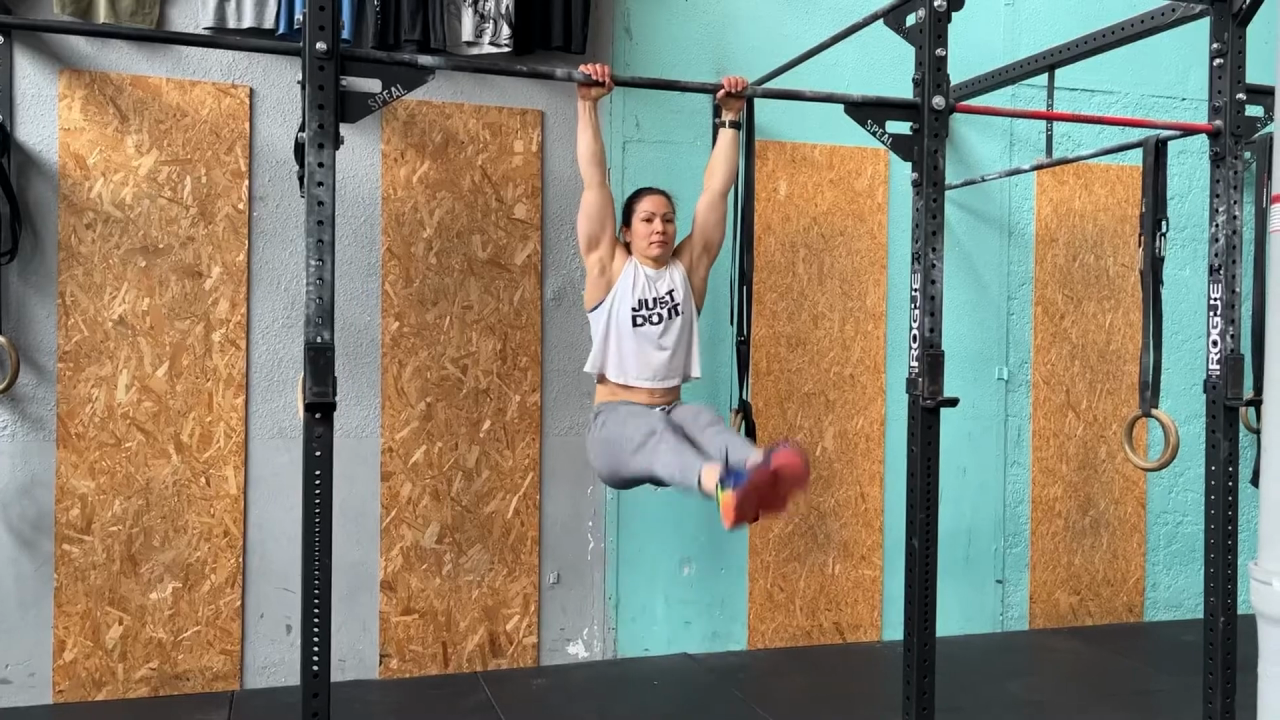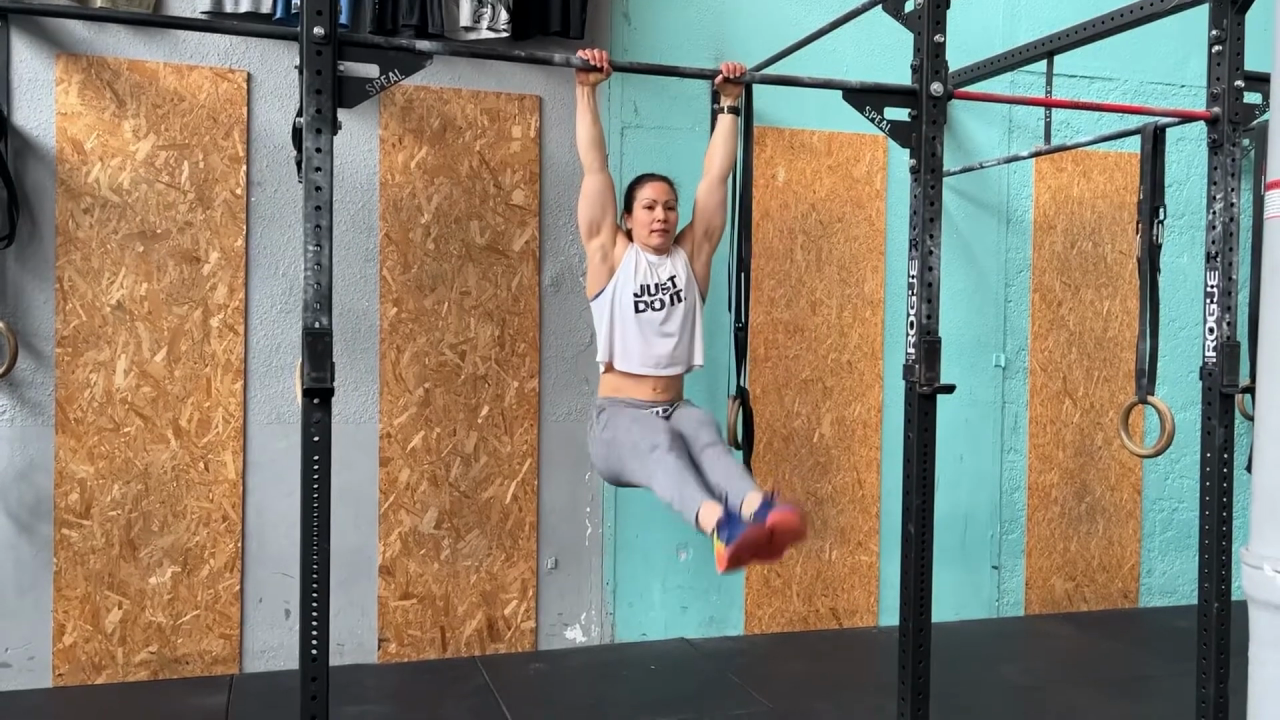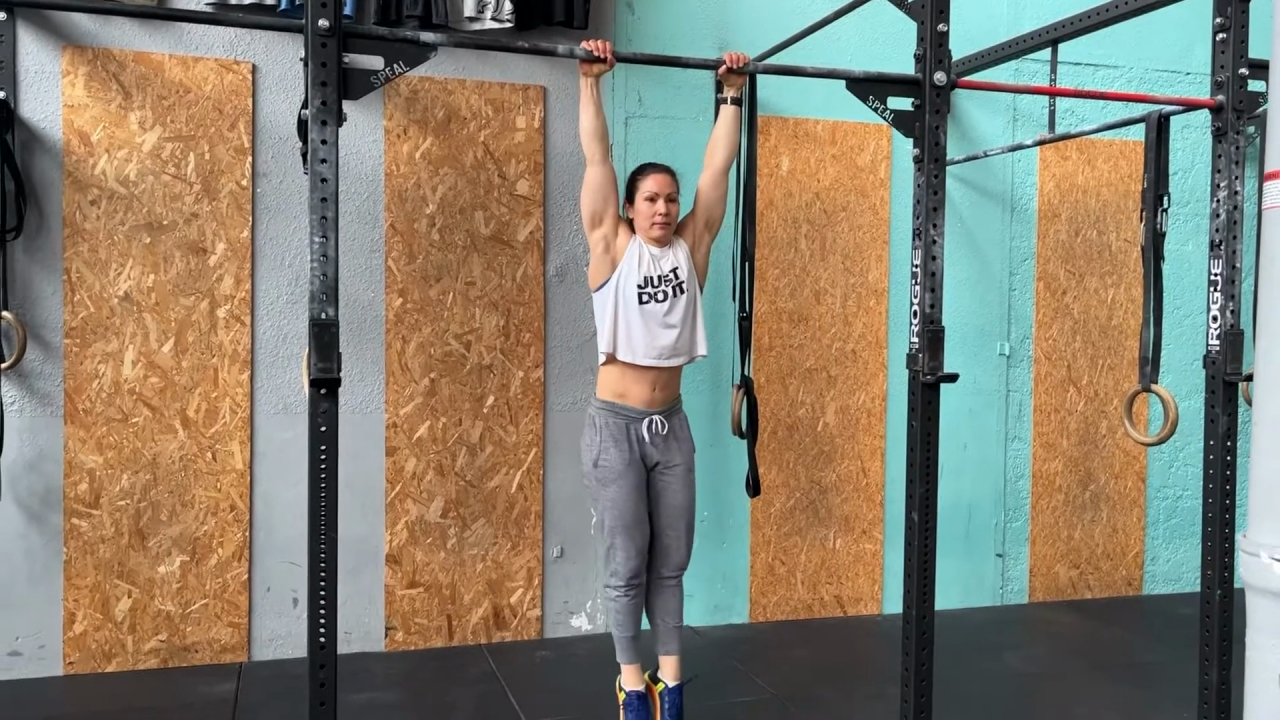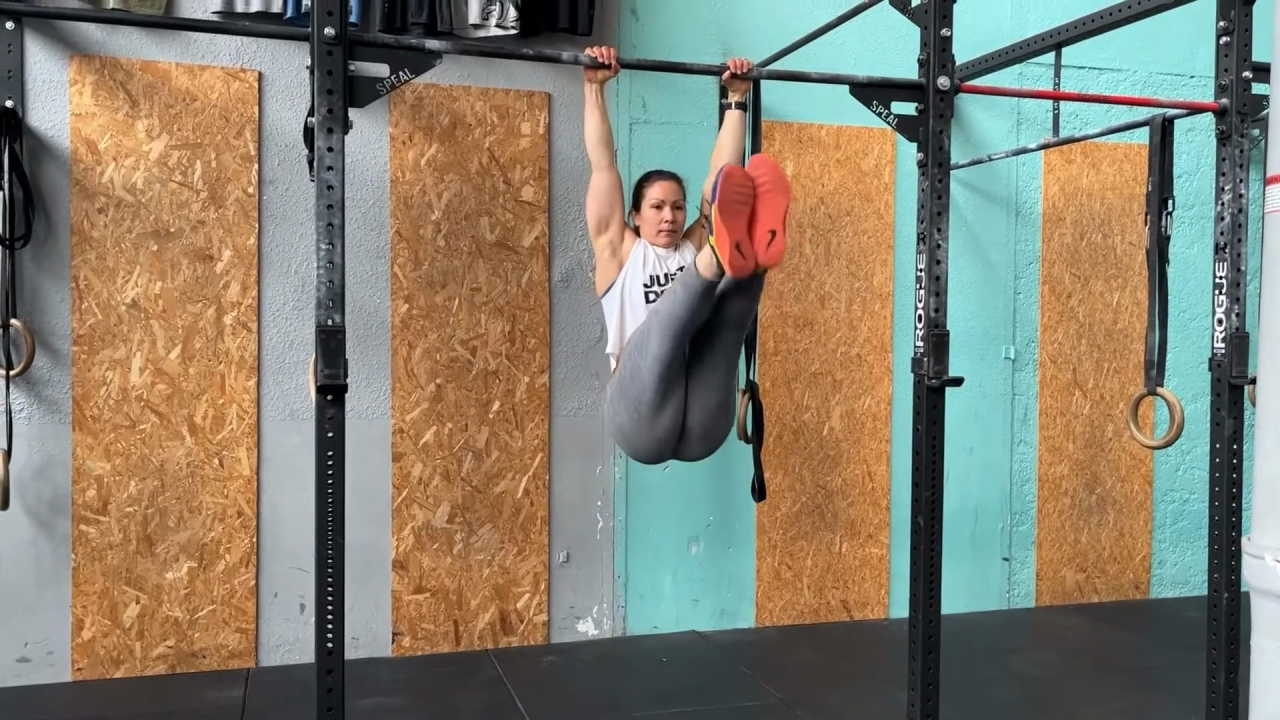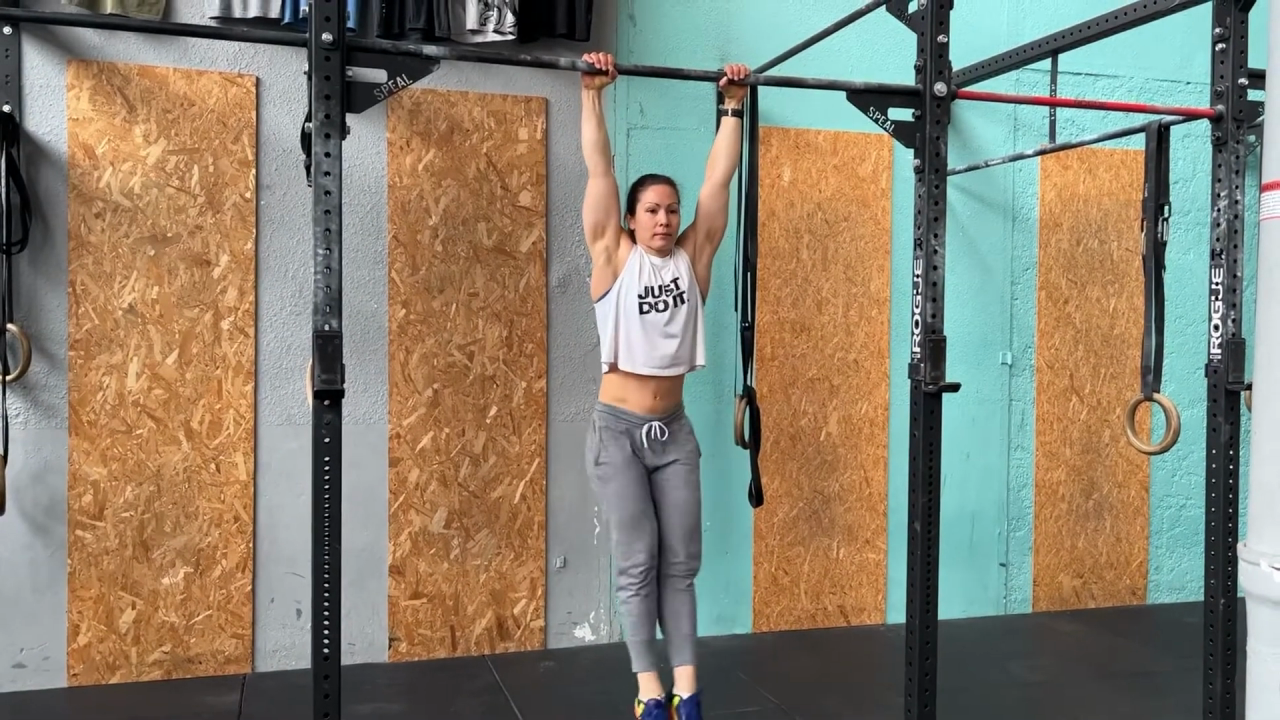
dt=1s
person 1, frame 1
left shoulder: (687, 271)
right shoulder: (609, 271)
left elbow: (716, 191)
right elbow: (594, 183)
left wrist: (730, 117)
right wrist: (589, 105)
left hip: (672, 423)
right hip: (618, 432)
left knee: (708, 425)
right knee: (654, 430)
left ankle: (756, 468)
right ankle: (728, 484)
person 1, frame 2
left shoulder: (691, 251)
right shoulder: (609, 255)
left elbow: (715, 179)
right elbow: (593, 171)
left wrist: (730, 103)
right wrist: (587, 91)
left hip: (673, 407)
right hip: (617, 420)
left knee: (706, 440)
right knee: (660, 446)
left ankle: (759, 514)
right ankle: (721, 527)
person 1, frame 3
left shoulder: (692, 247)
right shoulder: (611, 248)
left elbow: (717, 167)
right elbow: (596, 158)
left wrist: (732, 93)
right wrist: (590, 81)
left hip: (671, 424)
right hip: (616, 425)
left knee: (671, 564)
right knee: (628, 564)
person 1, frame 4
left shoulder: (697, 247)
right shoulder: (619, 252)
left elbow: (721, 169)
right elbow: (603, 163)
left wrist: (737, 99)
right wrist: (594, 88)
left hip: (703, 424)
right hip: (644, 416)
left knee: (727, 304)
right knee: (671, 311)
left ankle: (745, 256)
right ankle: (723, 255)
person 1, frame 5
left shoulder: (693, 257)
right shoulder: (613, 257)
left elbow: (718, 181)
right elbow: (599, 172)
left wrist: (733, 107)
right wrist: (591, 94)
left hip: (674, 431)
right hip: (618, 430)
left knee: (680, 566)
right knee: (637, 566)
